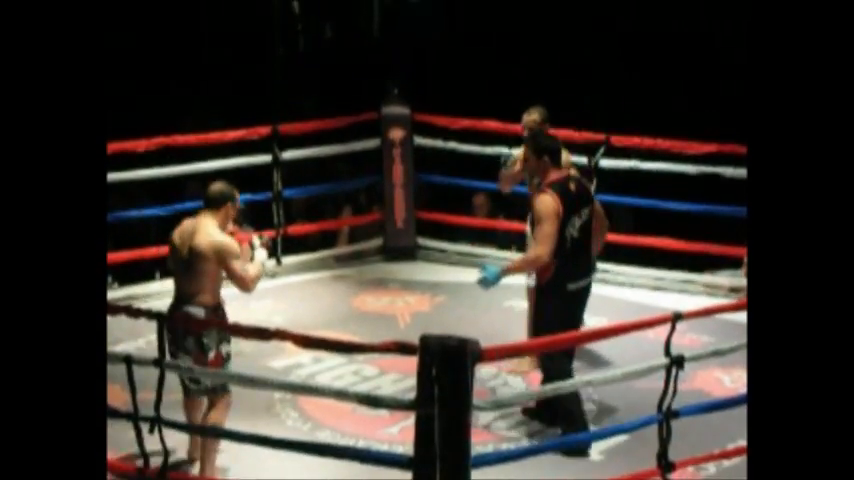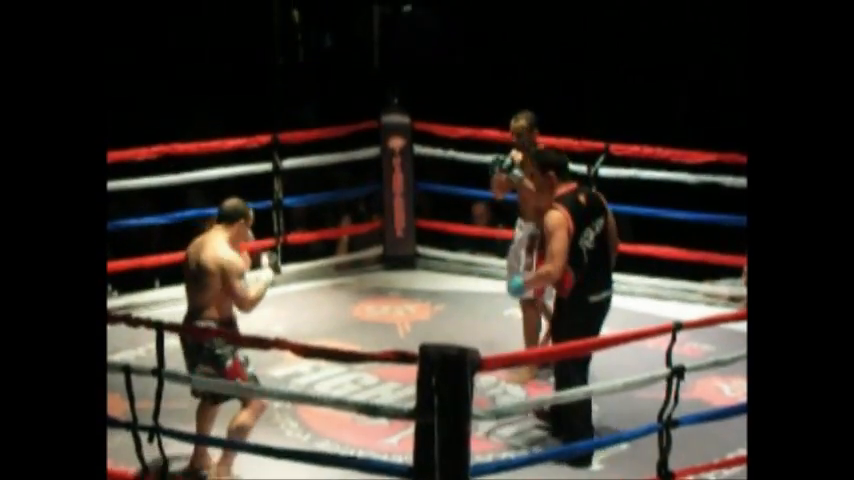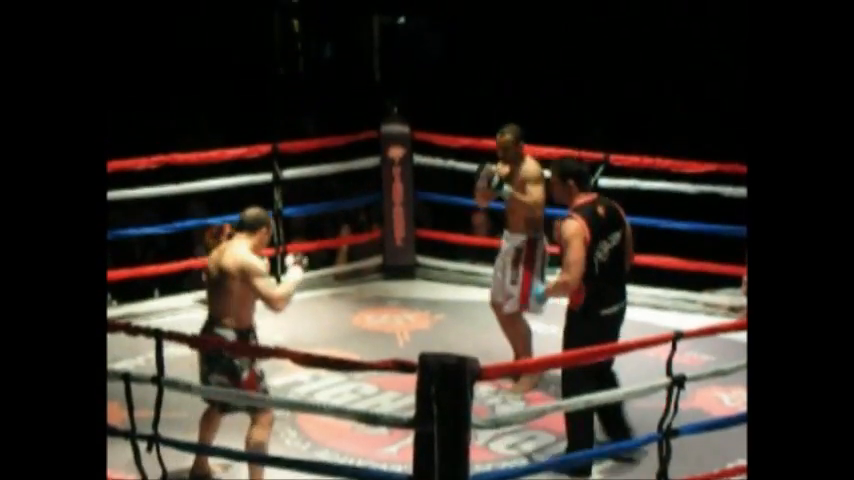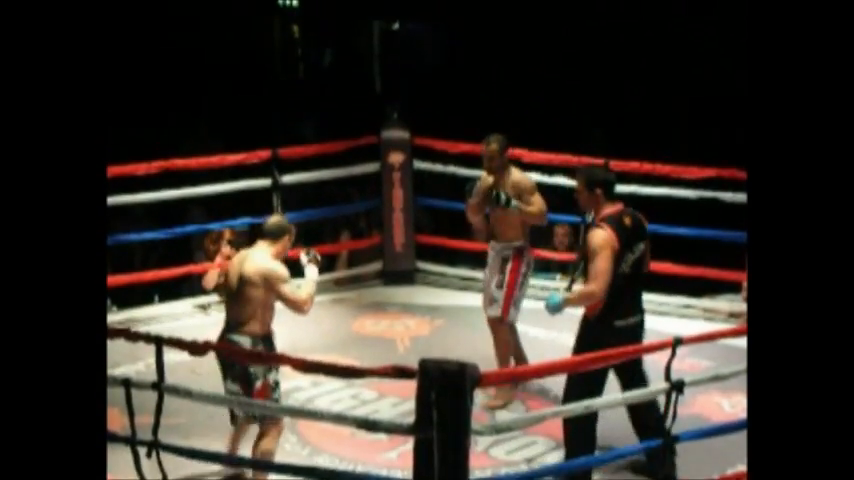
dt=0.2s
person 1, frame 1
left shoulder: (546, 199)
right shoulder: (581, 185)
left elbow: (540, 254)
right elbow: (600, 229)
left wrist: (500, 272)
left hip: (556, 288)
right hip: (581, 281)
left knee: (552, 357)
right knee: (562, 350)
left ankle: (576, 429)
right ankle: (547, 409)
person 1, frame 2
left shoulder: (556, 214)
right shoulder: (595, 198)
left elbow: (552, 270)
right elbow: (613, 243)
left wrist: (522, 283)
left hip: (576, 301)
right hip: (601, 294)
left knee: (570, 368)
right knee: (574, 362)
right ankle: (561, 418)
person 1, frame 3
left shoulder: (574, 224)
right shoulder: (614, 209)
left elbow: (570, 280)
right elbow: (628, 256)
left wrist: (544, 291)
left hip: (588, 313)
right hip: (615, 306)
left knee: (577, 382)
right knee: (601, 374)
right ankle: (620, 438)
person 1, frame 4
left shoulder: (600, 233)
right shoulder: (637, 220)
left elbow: (595, 290)
left wrist: (562, 300)
left hip: (604, 324)
right hip: (632, 318)
left knee: (580, 392)
right knee: (636, 386)
person 2, frame 1
left shoulder: (181, 229)
right shoulder: (220, 241)
right elbow: (247, 283)
right wrist: (260, 253)
left hip: (177, 314)
right hip: (204, 320)
left knee: (194, 384)
right knee: (219, 398)
left ankle: (194, 448)
right ankle: (206, 474)
person 2, frame 2
left shoulder: (197, 245)
right shoulder: (228, 257)
right elbow: (246, 303)
right wrist: (268, 273)
left hip: (193, 329)
right hip: (215, 335)
left knee: (212, 396)
right knee: (254, 402)
person 2, frame 3
left shoulder: (218, 254)
right shoulder: (248, 261)
right elbow: (278, 302)
right wrist: (295, 272)
left hip: (212, 336)
right hip: (234, 342)
left knee: (217, 404)
right knee: (262, 416)
person 2, frame 4
left shoulder: (238, 260)
right shoulder: (270, 267)
right elbow: (302, 304)
right wrist: (311, 270)
left hip: (230, 342)
right hip: (251, 348)
left knee: (246, 408)
right knee: (272, 424)
person 3, frame 1
left shoulder: (558, 156)
right shoulder: (525, 153)
right elbow: (504, 187)
right wrist: (508, 170)
left knee: (535, 288)
left ankle: (533, 352)
person 3, frame 2
right shoulder: (516, 156)
right elbow: (498, 192)
left wrist: (516, 174)
right wrist: (498, 173)
left hip: (539, 231)
right hip: (523, 226)
left knee: (528, 297)
right knee: (522, 288)
left ankle: (530, 362)
person 3, frame 3
left shoulder: (531, 171)
right shoulder: (502, 167)
left elbow: (536, 208)
right elbow: (482, 201)
left wrist: (505, 189)
right wrist: (482, 181)
left hip: (528, 244)
right hip: (510, 239)
left knee: (513, 311)
right knee: (498, 304)
left ankle: (530, 372)
right ankle: (521, 358)
person 3, frame 4
left shoulder: (520, 181)
right shoulder: (485, 179)
left elbow: (542, 215)
right elbow: (475, 218)
left wrist: (511, 204)
right wrist: (473, 199)
left hip: (516, 252)
right hip: (496, 249)
left knee: (498, 317)
right knee: (497, 316)
left ankle: (506, 384)
right ankle: (521, 365)
